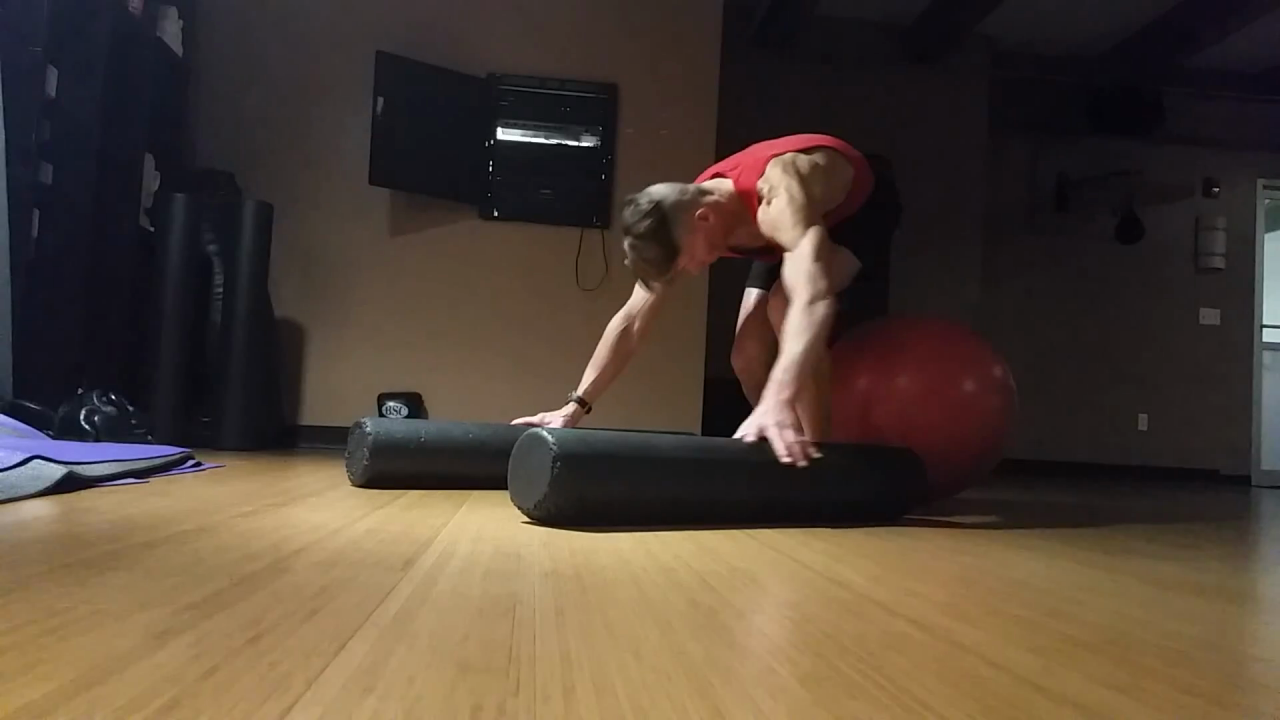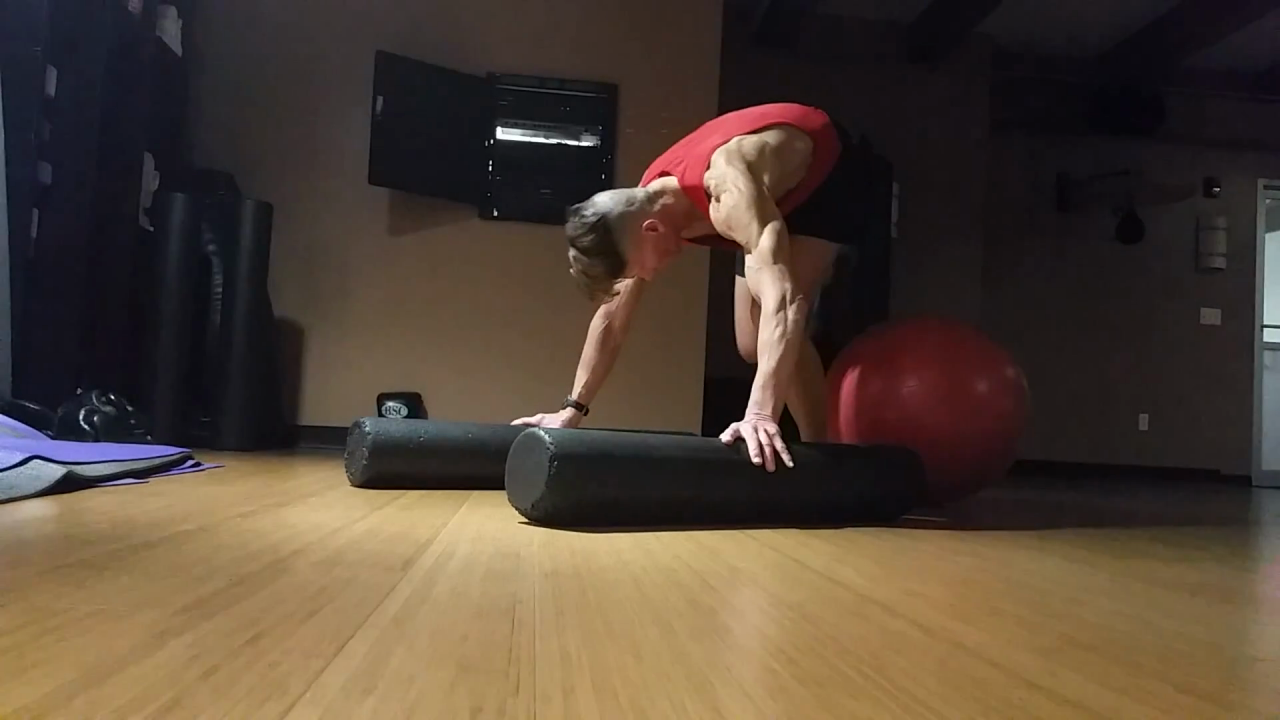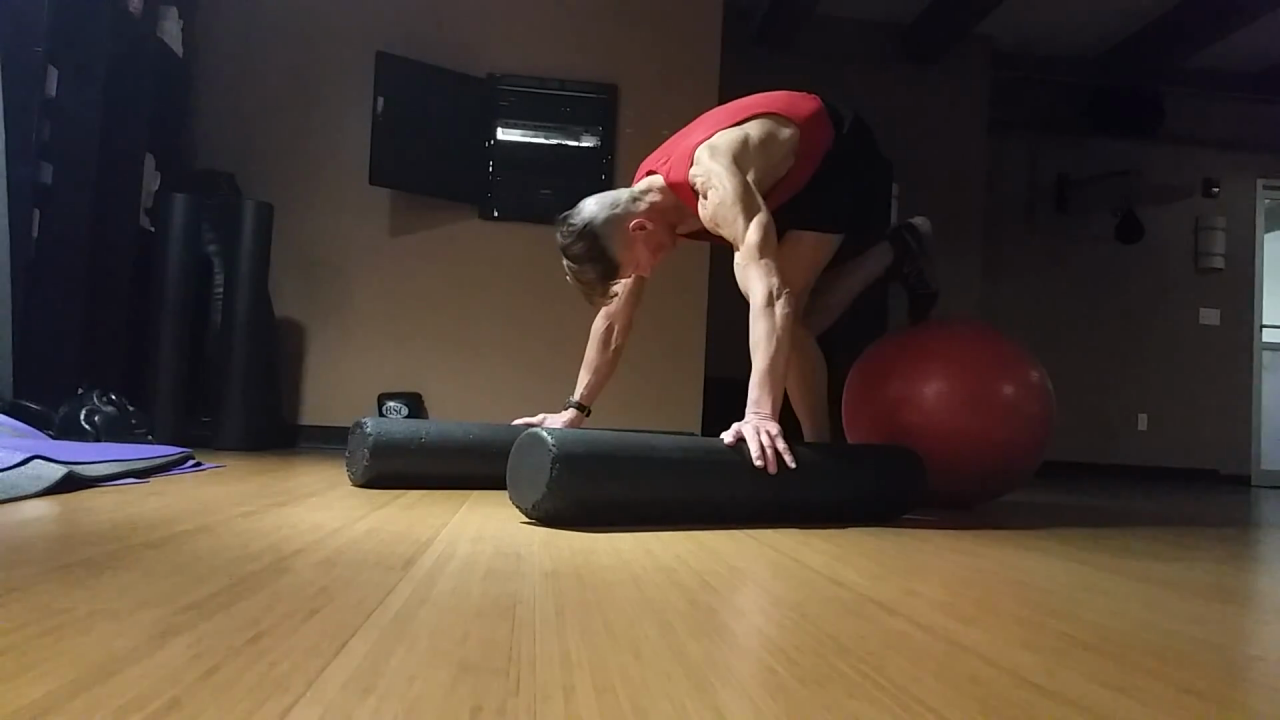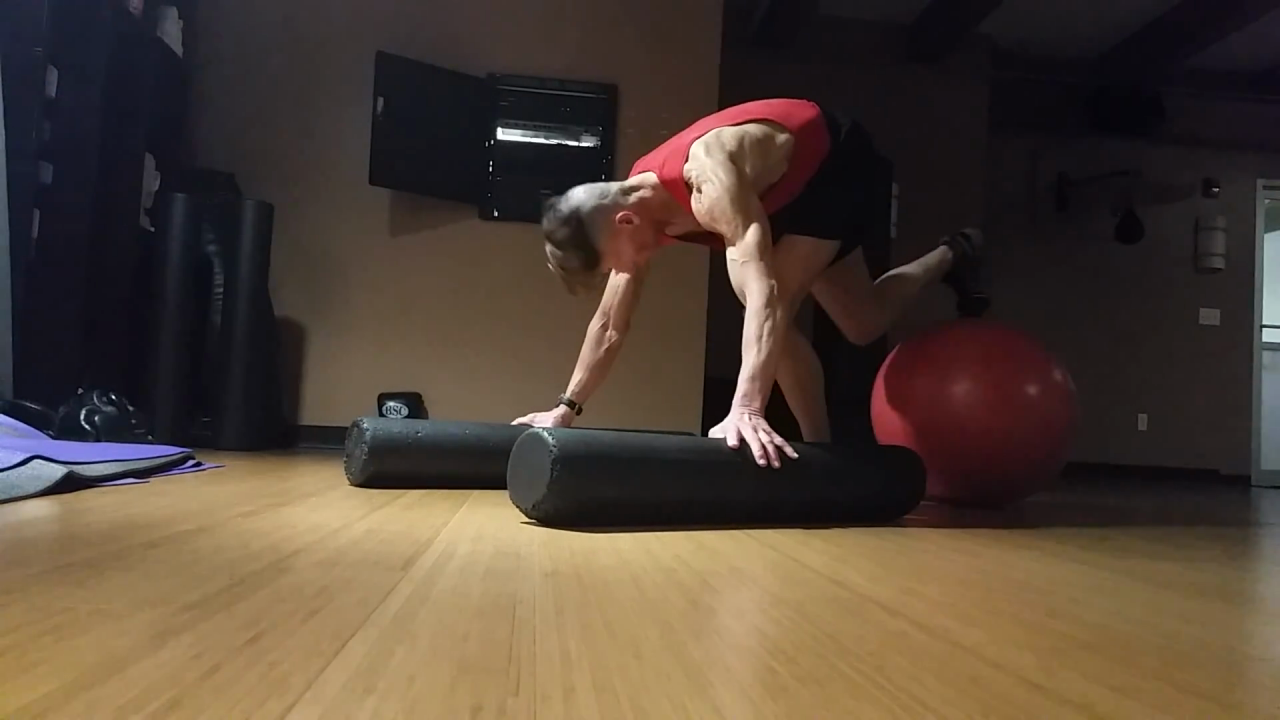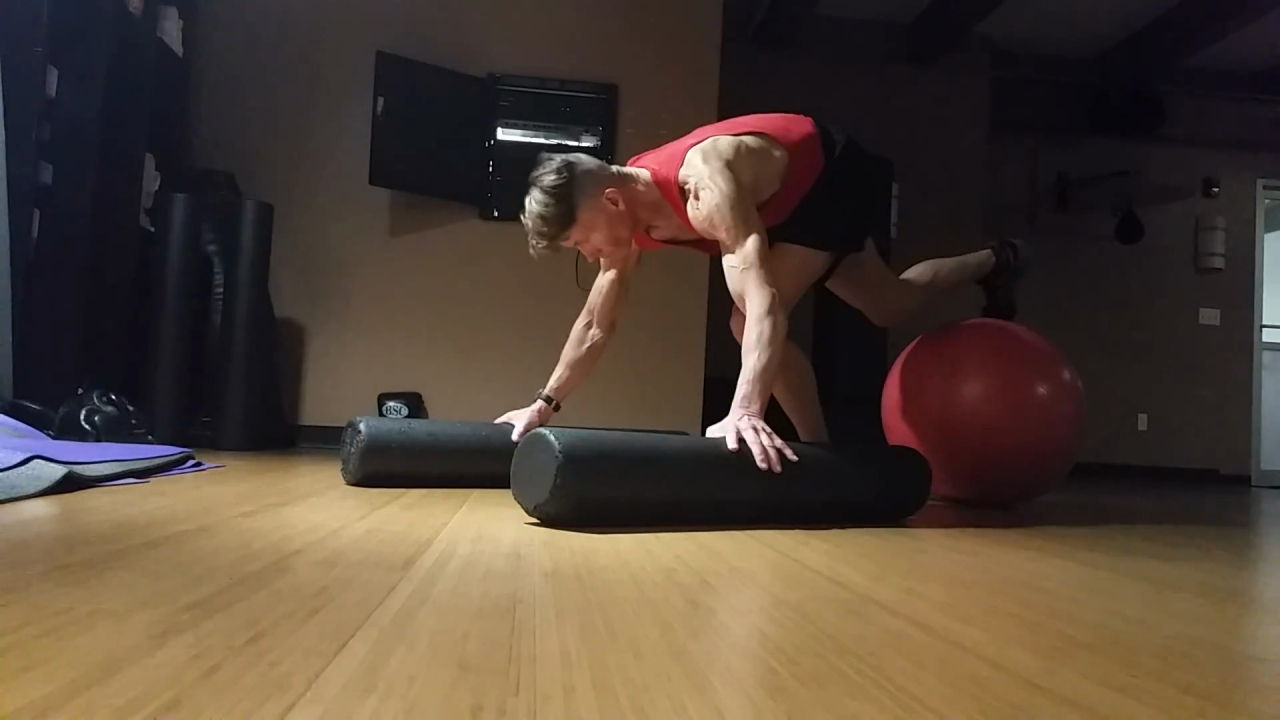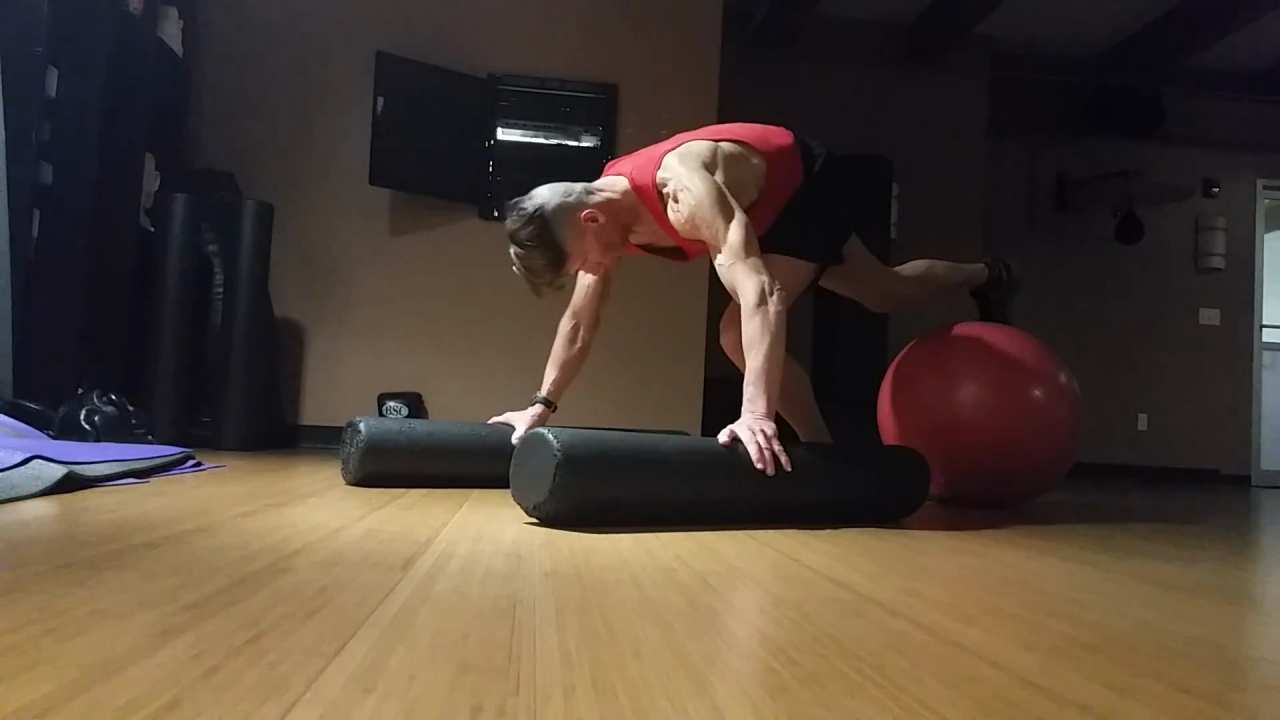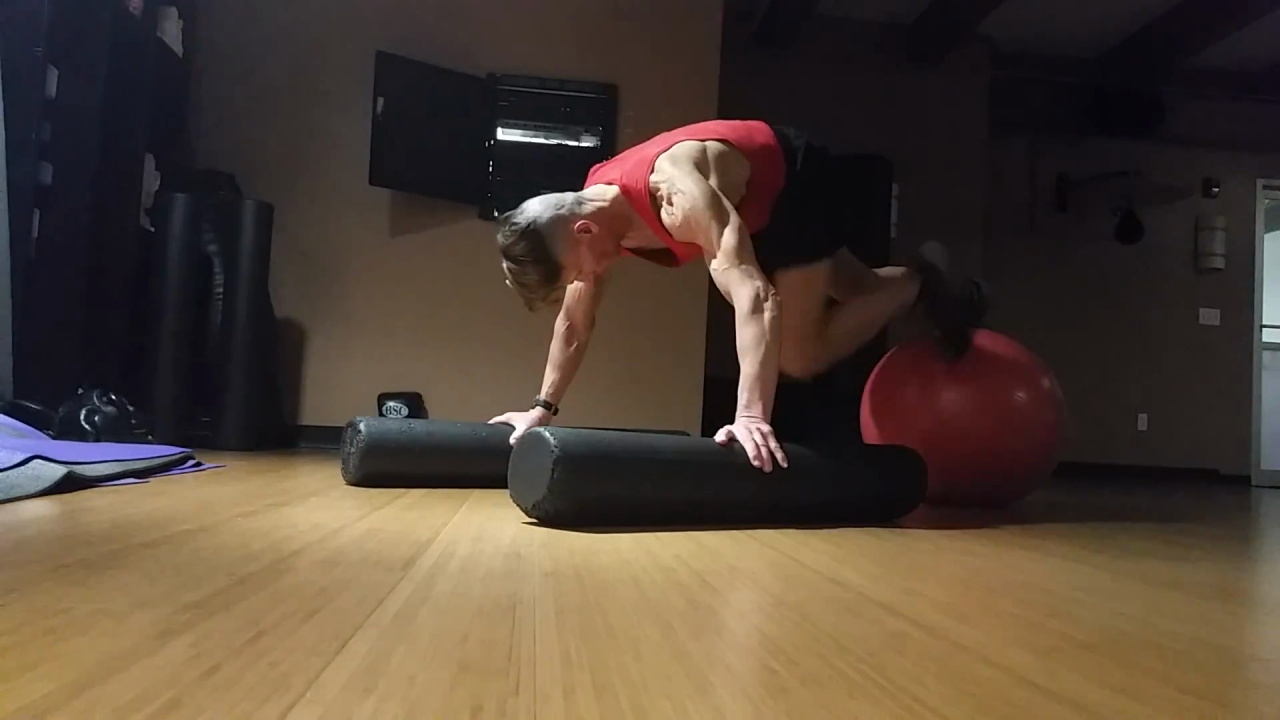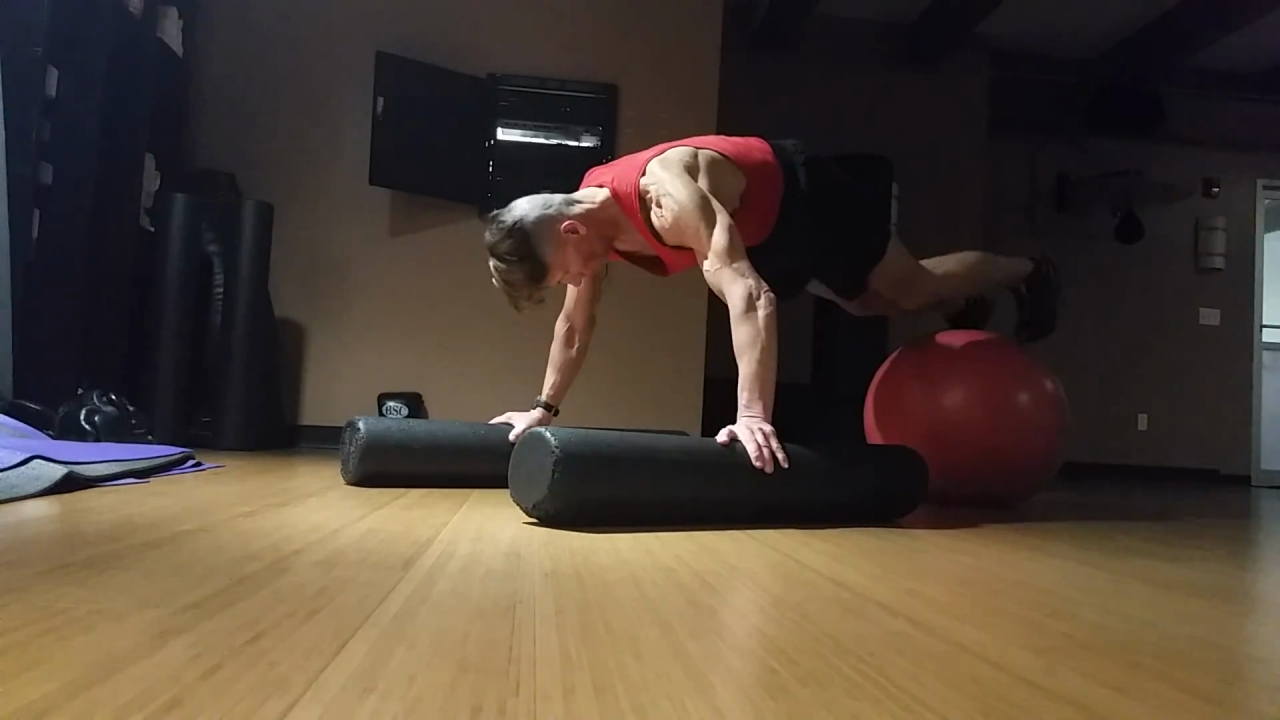
dt=0.5s
person 1, frame 1
left shoulder: (778, 202)
right shoulder: (681, 223)
left elbow: (812, 298)
right elbow: (631, 321)
left wrist: (778, 405)
right wrist: (575, 407)
left hip: (862, 208)
left knee: (784, 309)
right knee: (748, 359)
left ankle: (818, 454)
right ankle: (795, 451)
person 1, frame 2
left shoulder: (727, 195)
right shoulder: (642, 207)
left elbow: (783, 300)
right elbow: (611, 319)
left wrist: (760, 414)
right wrist: (574, 410)
left hip: (829, 167)
right hip: (780, 181)
left knee: (774, 318)
right knee: (753, 344)
person 1, frame 3
left shoulder: (714, 189)
right shoulder: (636, 204)
left elbow: (769, 295)
right elbow: (614, 321)
left wrist: (760, 414)
right wrist: (576, 409)
left hip: (838, 156)
right hip: (787, 176)
left knee: (782, 310)
right knee: (796, 324)
right ankle: (894, 252)
person 1, frame 4
left shoulder: (707, 183)
right shoulder: (632, 205)
left elbow: (764, 294)
right elbow: (610, 324)
left wrist: (746, 409)
right wrist: (567, 407)
left hip: (833, 162)
right hip: (786, 186)
left knee: (769, 312)
right knee: (864, 325)
right ankle: (952, 256)
person 1, frame 5
left shoulder: (704, 189)
right shoulder: (628, 216)
left elbow: (762, 302)
right elbow: (596, 324)
left wrist: (745, 412)
right wrist: (545, 405)
left hip: (831, 175)
right hip: (785, 199)
left knee: (749, 320)
right knee: (889, 306)
right ankle: (991, 263)
person 1, frame 6
left shoulder: (682, 192)
right shoulder: (603, 206)
left elbow: (760, 293)
right elbow: (579, 322)
left wrist: (756, 415)
right wrist: (542, 405)
left hip: (810, 183)
right hip: (769, 204)
left knee: (738, 334)
right knee: (885, 292)
right ankle: (986, 277)
person 1, frame 7
left shoulder: (678, 196)
right shoulder: (587, 211)
left elbow: (755, 297)
right elbow: (574, 324)
left wrist: (752, 415)
right wrist: (543, 407)
left hip: (798, 176)
right hip: (758, 199)
left knee: (802, 352)
right knee: (860, 290)
left ankle: (923, 283)
right ankle: (955, 296)
person 1, frame 8
left shoulder: (666, 197)
right shoulder: (584, 213)
left elbow: (748, 296)
right elbow: (574, 324)
left wrist: (754, 416)
right wrist: (544, 408)
left hip: (803, 193)
right hip: (760, 228)
left knee: (908, 289)
right knee: (861, 302)
left ankle: (1026, 273)
right ankle: (961, 303)
